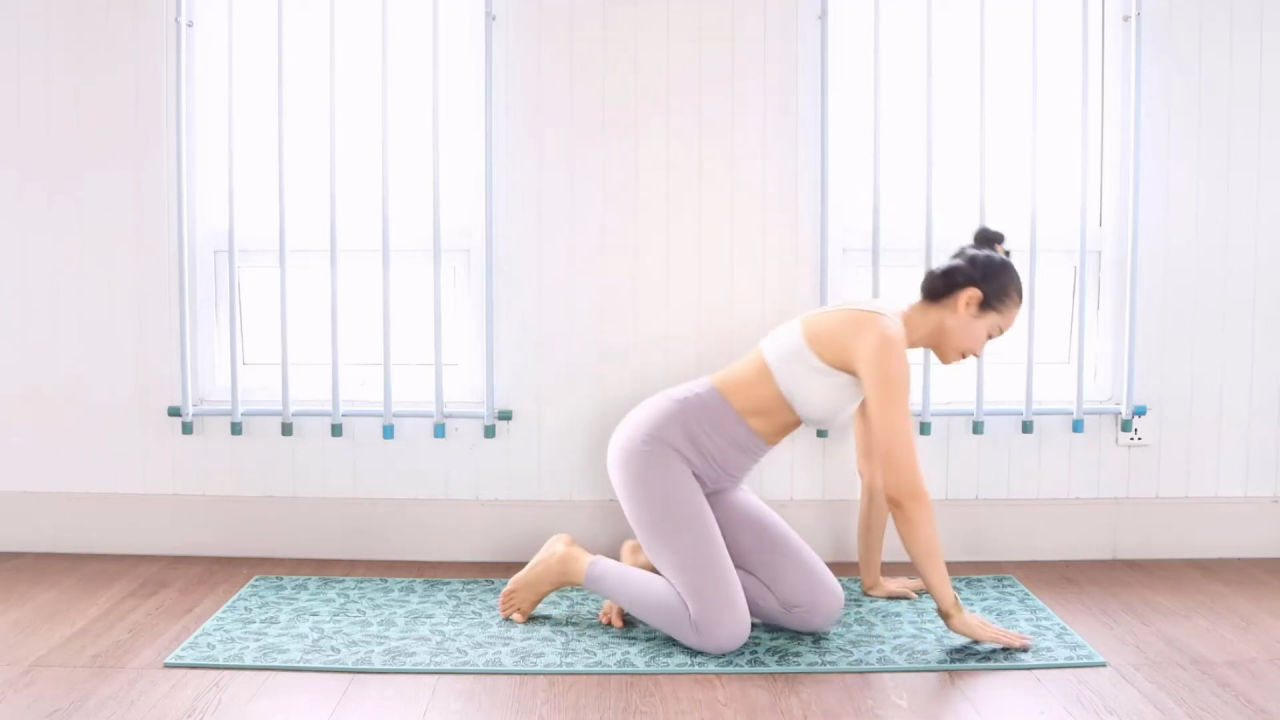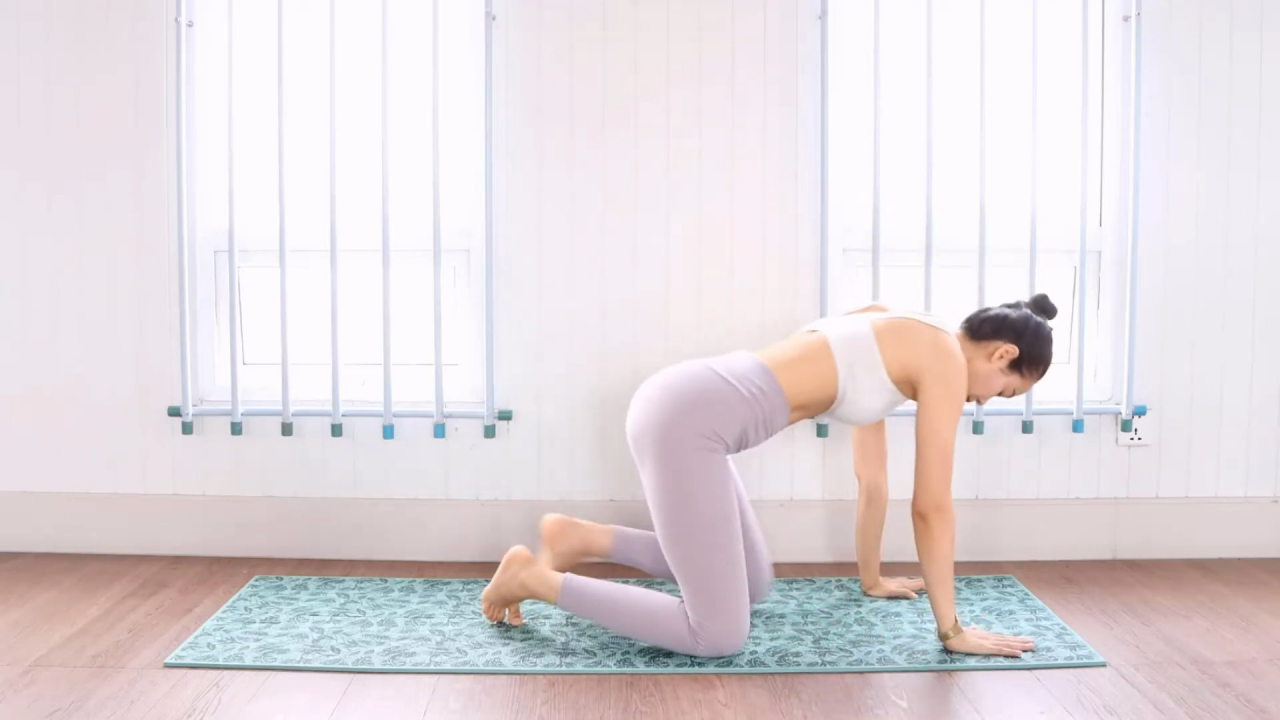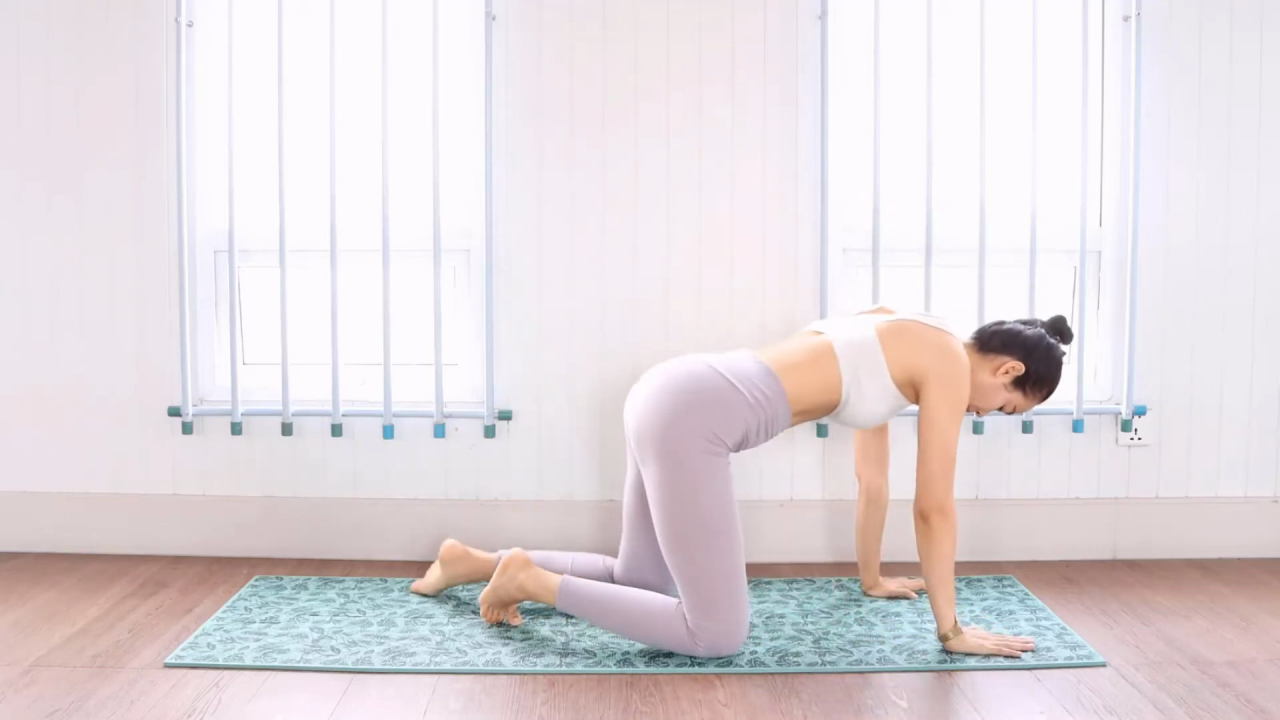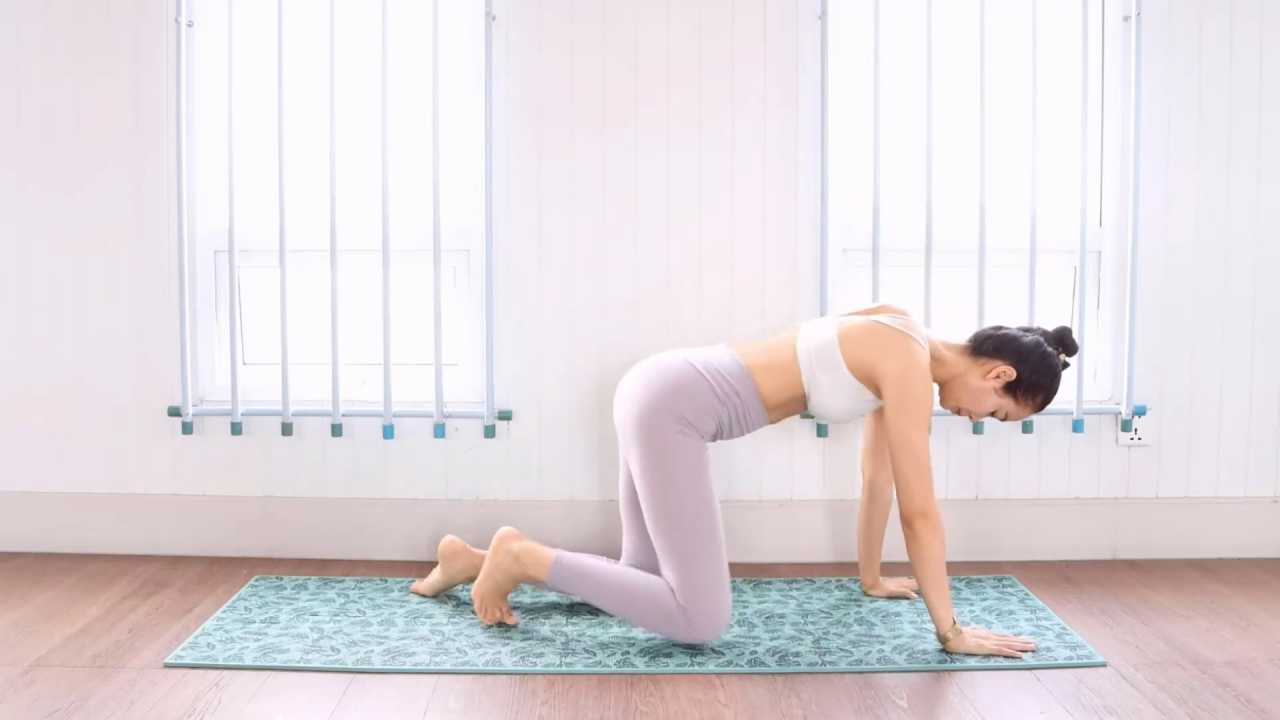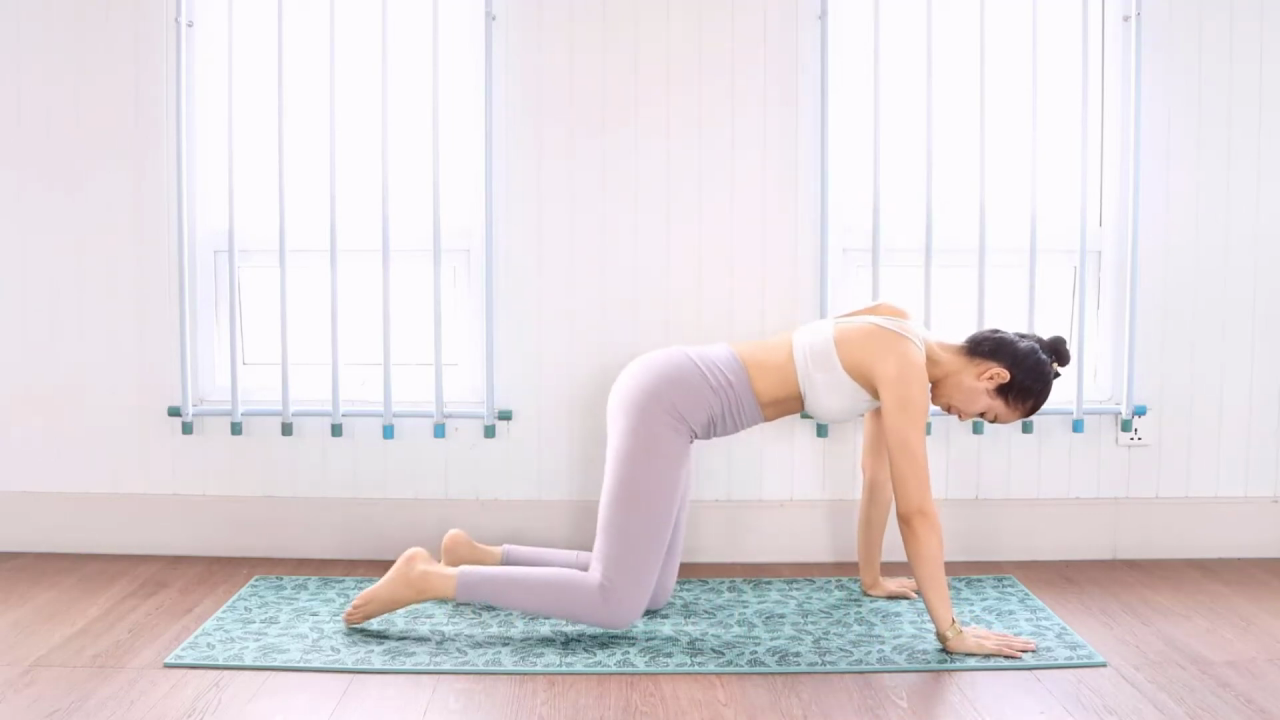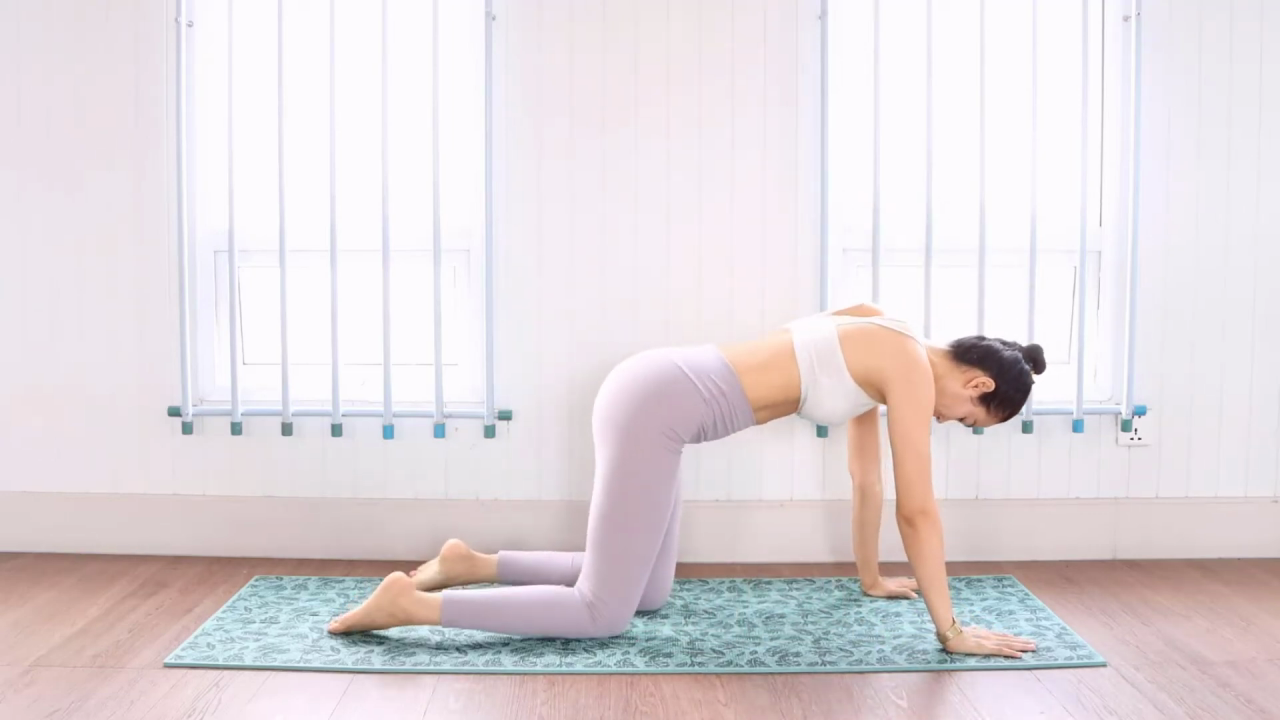
dt=0.4s
person 1, frame 1
left shoulder: (878, 345)
right shoulder: (881, 338)
left elbow: (876, 477)
right elbow: (904, 491)
left wrist: (872, 577)
right wrist: (953, 611)
left hip: (711, 472)
right hip: (658, 444)
left knee: (822, 609)
right knee: (722, 633)
left ankle: (654, 563)
right ankle: (572, 563)
person 1, frame 2
left shoulder: (892, 343)
right shoulder: (945, 357)
left elbow: (871, 477)
right elbow: (931, 507)
left wrist: (872, 578)
right wrist: (950, 628)
left hip: (679, 399)
right hip: (684, 419)
left knee: (751, 584)
right knee: (719, 634)
left ankle: (584, 539)
right ankle: (534, 578)
person 1, frame 3
left shoulder: (896, 346)
right shoulder: (948, 362)
left elbow: (873, 478)
right elbow: (934, 509)
left wrist: (872, 578)
right wrist: (952, 629)
left hip: (672, 394)
right hip: (690, 420)
left knee: (643, 579)
right knee: (718, 635)
left ankle: (477, 563)
right ankle: (527, 581)
person 1, frame 4
left shoulder: (900, 352)
right shoulder: (909, 363)
left elbow: (879, 475)
right elbow: (919, 509)
left wrist: (871, 578)
right wrist: (951, 629)
left hip: (666, 397)
right hip: (668, 405)
left knee: (657, 591)
right knee: (700, 620)
left ankle: (469, 560)
right ankle: (522, 556)
person 1, frame 5
left shoulder: (897, 352)
right shoulder: (906, 365)
left elbow: (878, 477)
right elbow: (916, 508)
left wrist: (870, 577)
right wrist: (950, 629)
left hip: (667, 398)
right hip: (664, 398)
left knee: (647, 593)
right knee: (614, 606)
left ankle: (474, 555)
right ankle: (423, 578)
person 1, frame 6
left shoulder: (876, 350)
right shoulder: (913, 367)
left elbow: (867, 477)
right elbow: (918, 510)
left wrist: (872, 578)
right wrist: (951, 629)
left hip: (650, 390)
right hip: (656, 408)
left knee: (648, 592)
right knee: (604, 615)
left ankle: (472, 565)
right ankle: (409, 604)
